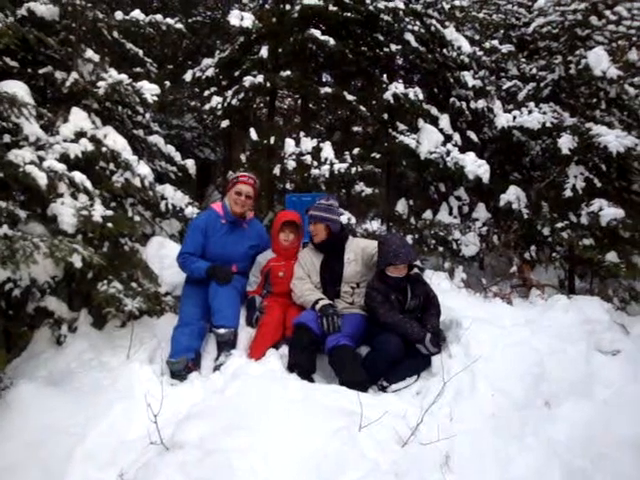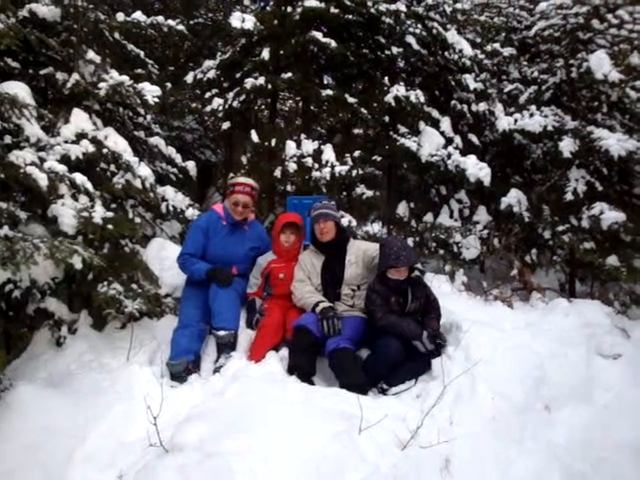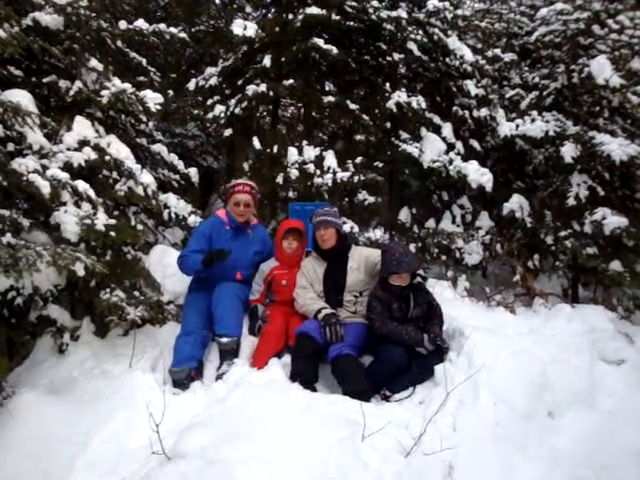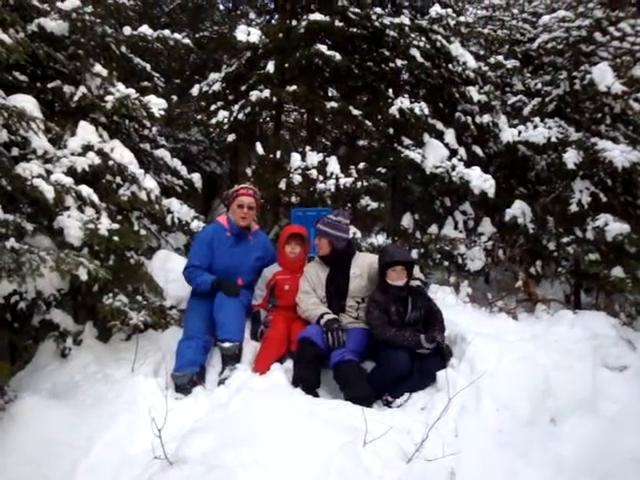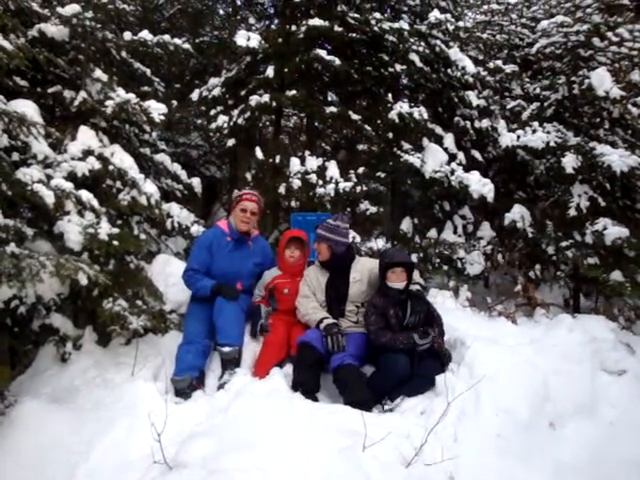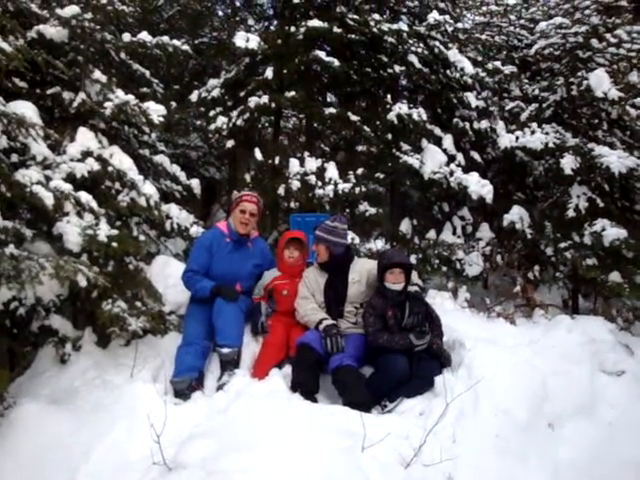
dt=0.5s
person 1, frame 1
left shoulder: (256, 229)
right shoulder: (205, 220)
right elbow: (185, 259)
right wrist: (211, 270)
left hip: (234, 283)
right hip: (201, 282)
left knee: (223, 286)
right knee: (191, 319)
left ankle: (226, 340)
right ankle: (182, 364)
person 1, frame 2
left shoulder: (257, 231)
right shoulder: (206, 221)
right elbow: (186, 259)
right wrist: (211, 271)
left hip: (235, 285)
right hip: (201, 282)
left knee: (222, 288)
right knee: (191, 320)
left ankle: (225, 343)
right ankle: (182, 366)
person 1, frame 3
left shoulder: (260, 235)
right shoulder: (210, 226)
right elbow: (184, 262)
right wrist: (206, 260)
left hip: (237, 291)
right hip: (205, 288)
left knee: (226, 291)
right knee: (194, 328)
left ankle: (228, 350)
right ankle: (185, 373)
person 1, frame 4
left shoulder: (261, 241)
right shoulder: (210, 233)
right elbow: (191, 272)
right wrist: (217, 283)
left hip: (239, 297)
right hip: (207, 295)
left knee: (227, 299)
right knee: (196, 333)
left ankle: (230, 357)
right ankle: (186, 378)
person 1, frame 5
left shoulder: (261, 246)
right shoulder: (211, 237)
right elbow: (191, 275)
right wrist: (216, 287)
left hip: (239, 301)
right hip: (206, 299)
left knee: (227, 303)
right knee: (195, 338)
left ankle: (230, 363)
right ankle: (186, 382)
person 1, frame 6
left shoulder: (260, 247)
right shoulder: (210, 238)
right elbow: (190, 276)
right wrist: (216, 289)
left hip: (238, 302)
right hip: (205, 300)
left knee: (226, 306)
right knee: (195, 338)
left ankle: (229, 363)
right ankle: (185, 383)
person 2, frame 1
left shoulder: (359, 247)
right shoulder: (306, 255)
right elbow: (300, 287)
right wrist: (322, 305)
left hip: (354, 312)
right hip: (322, 315)
left knee: (337, 342)
right knee: (306, 322)
left ankle: (356, 389)
right ankle: (298, 379)
person 2, frame 2
left shoulder: (360, 249)
right shoulder: (306, 257)
right elbow: (300, 289)
right wrist: (322, 307)
left hip: (353, 314)
right hip: (322, 317)
left knee: (337, 345)
right knee: (305, 324)
left ankle: (355, 392)
right ankle: (298, 380)
person 2, frame 3
left shoulder: (362, 256)
right shoulder: (309, 264)
right elbow: (303, 296)
right wrist: (325, 314)
left hip: (356, 321)
right hip: (325, 322)
left knee: (340, 352)
right knee: (308, 331)
left ankle: (358, 398)
right ankle: (301, 388)
person 2, frame 4
left shoulder: (365, 263)
right shoulder: (312, 268)
right elbow: (305, 300)
right wrist: (327, 320)
left hip: (358, 327)
right hip: (332, 327)
left knee: (342, 357)
right knee: (310, 337)
left ankle: (360, 404)
right ankle: (304, 392)
person 2, frame 5
left shoulder: (366, 267)
right shoulder: (312, 273)
right elbow: (305, 305)
right wrist: (326, 324)
left hip: (356, 331)
right hip: (327, 332)
left knee: (342, 361)
right knee: (309, 341)
left ankle: (360, 408)
right ankle: (303, 397)
person 2, frame 6
left shoulder: (364, 268)
right shoulder: (311, 274)
right elbow: (304, 306)
right wrist: (325, 325)
left hip: (356, 333)
right hip: (325, 334)
left knee: (341, 363)
right knee: (309, 342)
left ankle: (359, 408)
right ankle: (302, 398)
person 3, frame 1
left shoulder: (416, 279)
right shoulder: (376, 287)
left elbow: (432, 304)
right elbow: (389, 318)
left wrist: (429, 329)
right wrist: (420, 336)
left hip: (415, 331)
right hip: (386, 332)
left knee: (435, 342)
right knee: (392, 347)
left ankle: (390, 378)
person 3, frame 2
left shoulder: (417, 282)
right shoulder: (376, 289)
left elbow: (432, 307)
right elbow: (384, 320)
left wrist: (430, 331)
right wrist: (416, 333)
left hip: (414, 335)
right hip: (387, 336)
left knee: (433, 347)
right knee: (393, 350)
left ankle: (389, 381)
person 3, frame 3
left shoulder: (419, 288)
right shoulder: (379, 295)
left elbow: (435, 313)
right elbow: (383, 327)
left wrist: (433, 335)
right wrist: (417, 338)
left hip: (418, 341)
right hip: (390, 343)
left knee: (435, 355)
right knee: (396, 357)
left ankle: (392, 388)
person 3, frame 4
left shoulder: (418, 292)
right shoulder: (377, 299)
left elbow: (435, 318)
right elbow: (381, 332)
left wrist: (434, 338)
right wrist: (416, 340)
left hip: (419, 345)
right hip: (391, 347)
left knee: (435, 361)
right knee: (400, 362)
left ankle: (394, 393)
person 3, frame 5
left shoulder: (417, 297)
right shoulder: (377, 303)
left elbow: (435, 321)
right elbow: (377, 337)
left wrist: (436, 344)
right wrist: (412, 339)
left hip: (417, 351)
right hip: (389, 351)
left knee: (434, 366)
right knee: (400, 366)
left ankle: (391, 397)
person 3, frame 6
left shoulder: (416, 298)
right shoulder: (375, 304)
left elbow: (434, 323)
right elbow: (375, 338)
left wrist: (435, 345)
right wrist: (409, 339)
left hip: (416, 352)
right hip: (388, 353)
left knee: (432, 368)
right knee: (399, 367)
left ankle: (391, 398)
person 4, frame 1
right shoulder: (265, 258)
right elbow: (254, 286)
right wrist: (253, 308)
left hip: (296, 302)
right hip: (273, 300)
left knee: (294, 319)
right knee: (273, 318)
right ankle: (256, 358)
person 4, frame 2
right shoulder: (266, 260)
right elbow: (254, 288)
right wrist: (253, 310)
left hip: (296, 304)
right hip: (273, 302)
left knee: (295, 321)
right knee: (273, 320)
right ankle: (256, 360)
person 4, frame 3
right shoulder: (268, 267)
right elbow: (257, 294)
right wrist: (255, 316)
right hip: (276, 308)
left knee: (297, 328)
right knee: (275, 328)
right ankle: (258, 367)
person 4, frame 4
right shoulder: (271, 272)
right elbow: (260, 298)
right wrist: (257, 320)
left hip: (301, 315)
right hip: (279, 313)
left knee: (299, 334)
right knee: (277, 334)
right ankle: (260, 371)
person 4, frame 5
right shoulder: (272, 275)
right elbow: (259, 296)
right wrist: (259, 316)
left hip: (301, 319)
right hip: (279, 317)
left knee: (299, 339)
right knee: (276, 338)
right ankle: (260, 376)
person 4, frame 6
right shoulder: (271, 276)
right elbow: (259, 296)
right wrist: (260, 315)
right hip: (279, 318)
left knee: (298, 340)
right knee: (276, 340)
right ankle: (259, 376)
